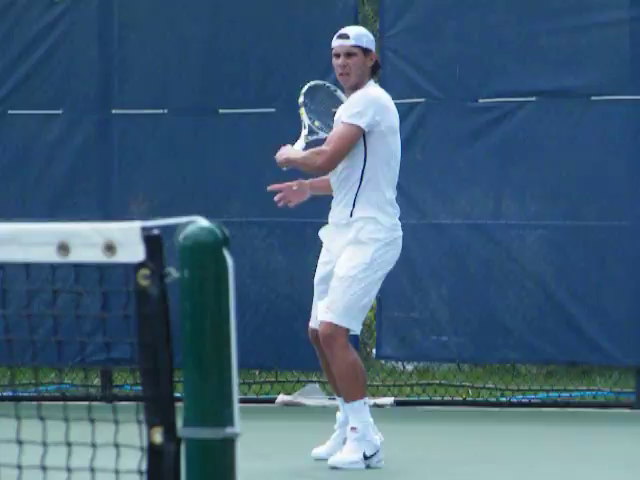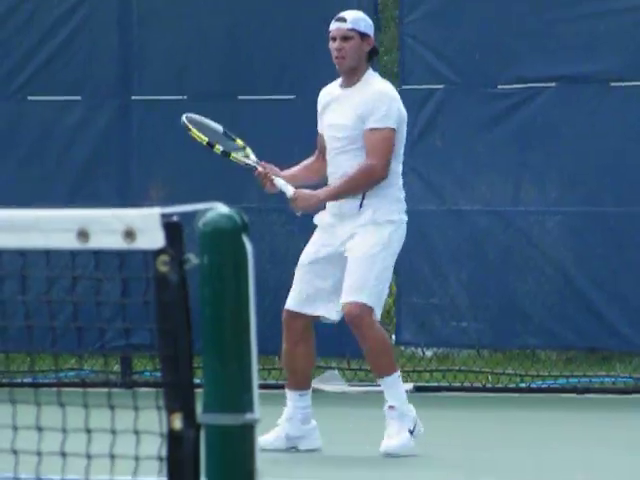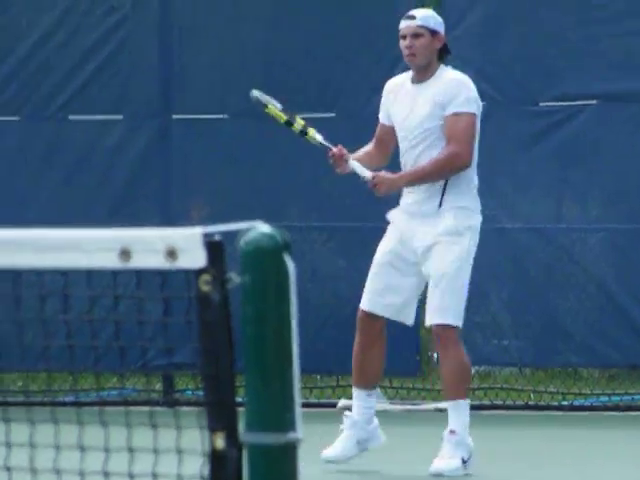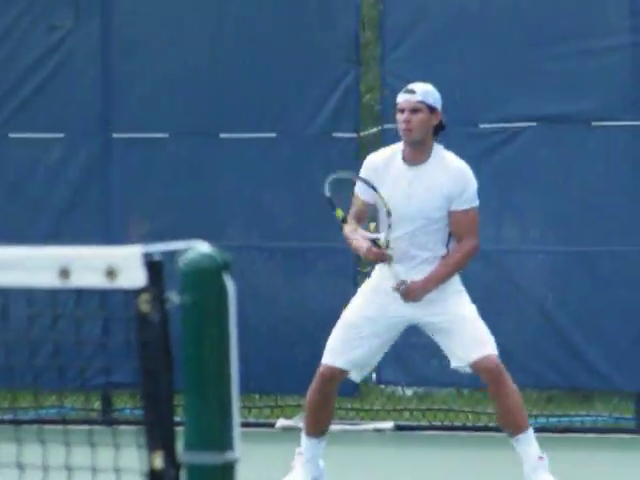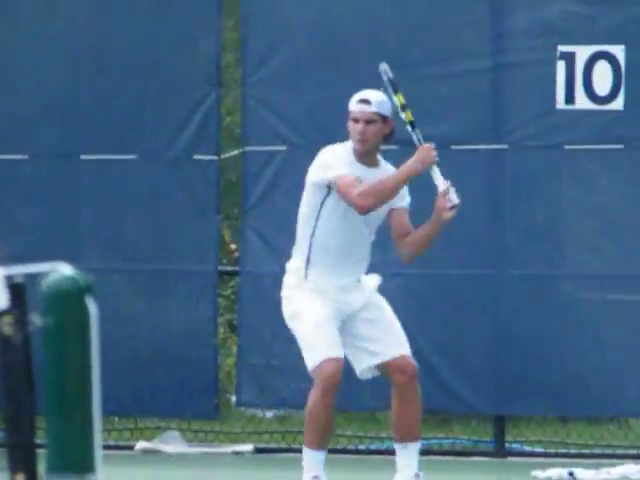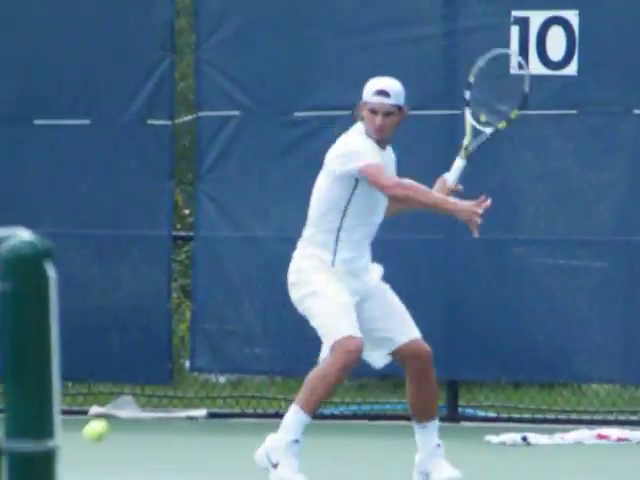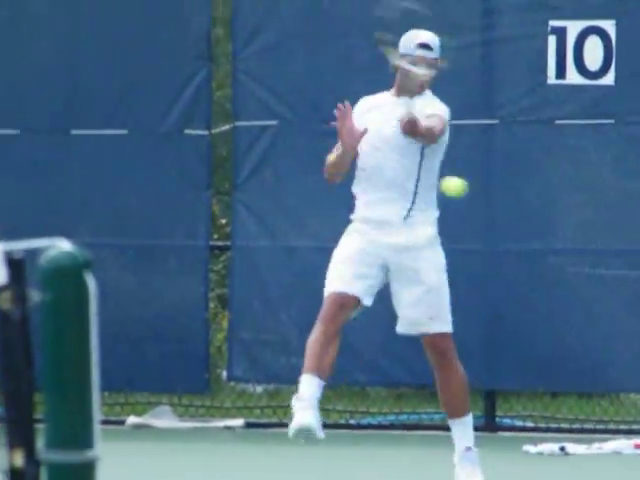
dt=0.3s
person 1, frame 1
left shoulder: (369, 100)
right shoulder: (351, 106)
left elbow: (324, 159)
left wrist: (289, 155)
right wrist: (309, 188)
left hip: (370, 234)
right hip: (343, 233)
left knee: (333, 331)
right knee: (321, 335)
left ankle: (364, 440)
right ankle: (351, 426)
person 1, frame 2
left shoulder: (380, 95)
right shoulder: (327, 95)
left elbow: (376, 168)
left wrist: (319, 197)
right wrist: (282, 176)
left hip: (377, 221)
right hip: (335, 223)
left knee: (357, 312)
right knee: (295, 318)
left ankle: (401, 415)
right ankle: (297, 424)
person 1, frame 3
left shoulder: (457, 86)
right shoulder: (393, 89)
left elbow: (460, 155)
right elbow: (380, 148)
left wrist: (398, 179)
right wrist: (350, 160)
left hip: (451, 224)
right hip: (406, 221)
left knee: (444, 332)
right knee: (369, 319)
left ankle: (457, 441)
right ankle: (359, 425)
person 1, frame 4
left shoulder: (458, 174)
right shoulder: (376, 164)
left elbow: (468, 243)
right elbow: (353, 224)
left wrist: (426, 284)
right wrist: (361, 245)
left hip: (440, 290)
right hip: (384, 289)
left knee: (491, 368)
right knee: (328, 375)
person 1, frame 5
left shoulder: (390, 177)
right shoulder: (331, 158)
left elbow: (408, 250)
right elbow: (362, 202)
left wrist: (438, 221)
right wrist: (415, 166)
left hip: (356, 291)
right hip: (307, 289)
left knee: (406, 370)
right knee: (330, 372)
person 1, frame 6
left shoulder: (383, 152)
right shoulder: (356, 146)
right elbow: (393, 186)
left wrist: (434, 194)
right wrist: (455, 208)
left hip: (358, 275)
right hip: (318, 272)
left knee: (419, 357)
right knee: (346, 350)
person 1, frame 7
left shoulder: (435, 110)
right shoulder: (367, 107)
left elbow: (427, 131)
right elbow: (333, 174)
left wrist: (414, 118)
right wrist: (346, 146)
left hip: (416, 239)
right hip: (365, 231)
left knee: (440, 347)
right knee: (335, 308)
right ankle: (305, 413)
